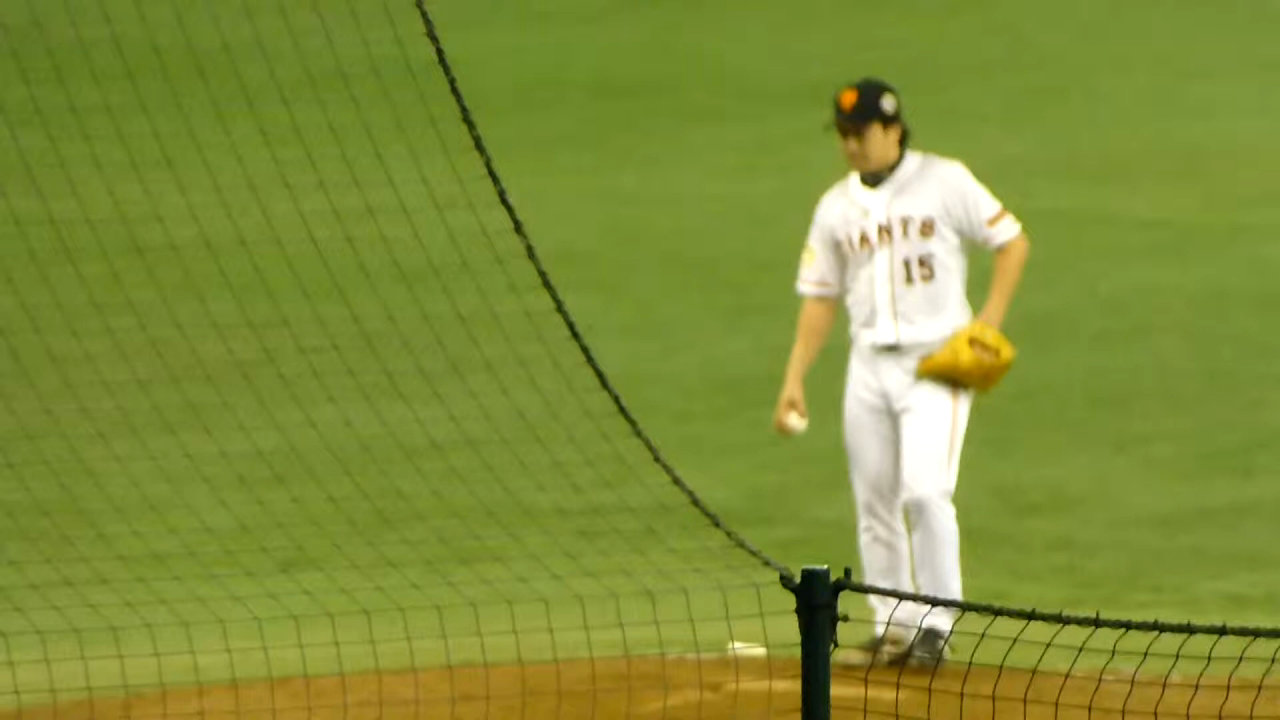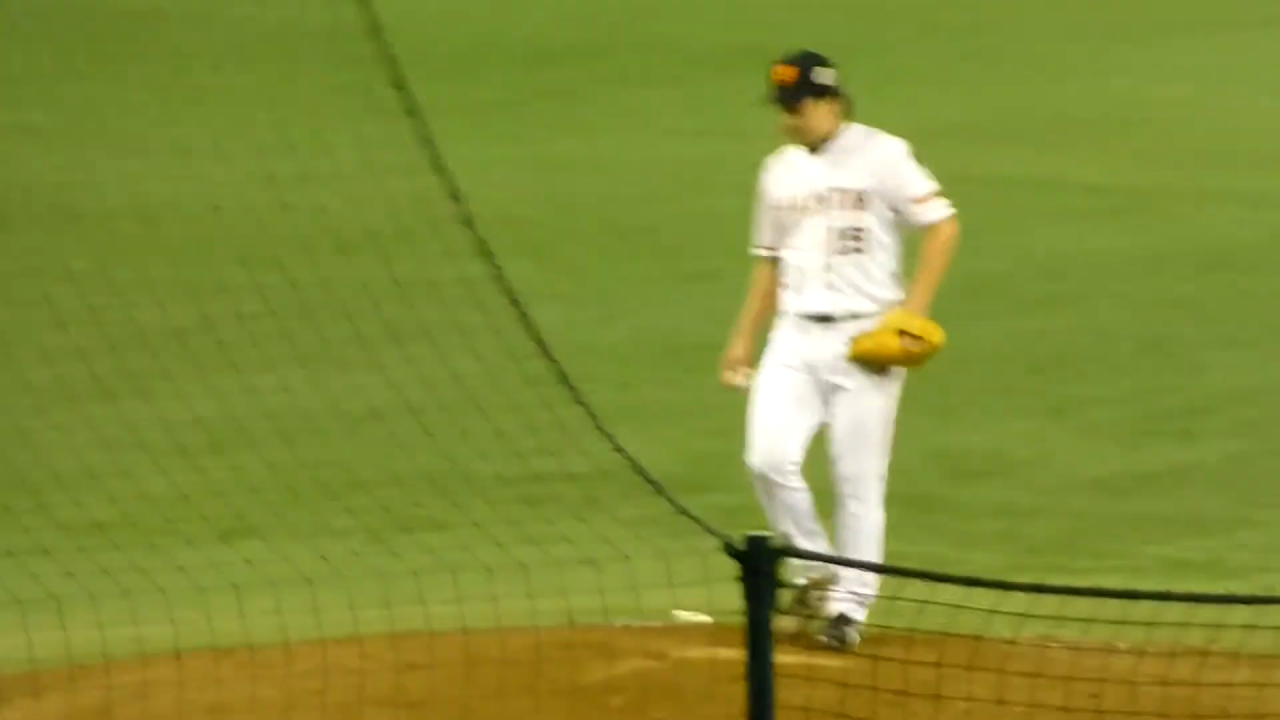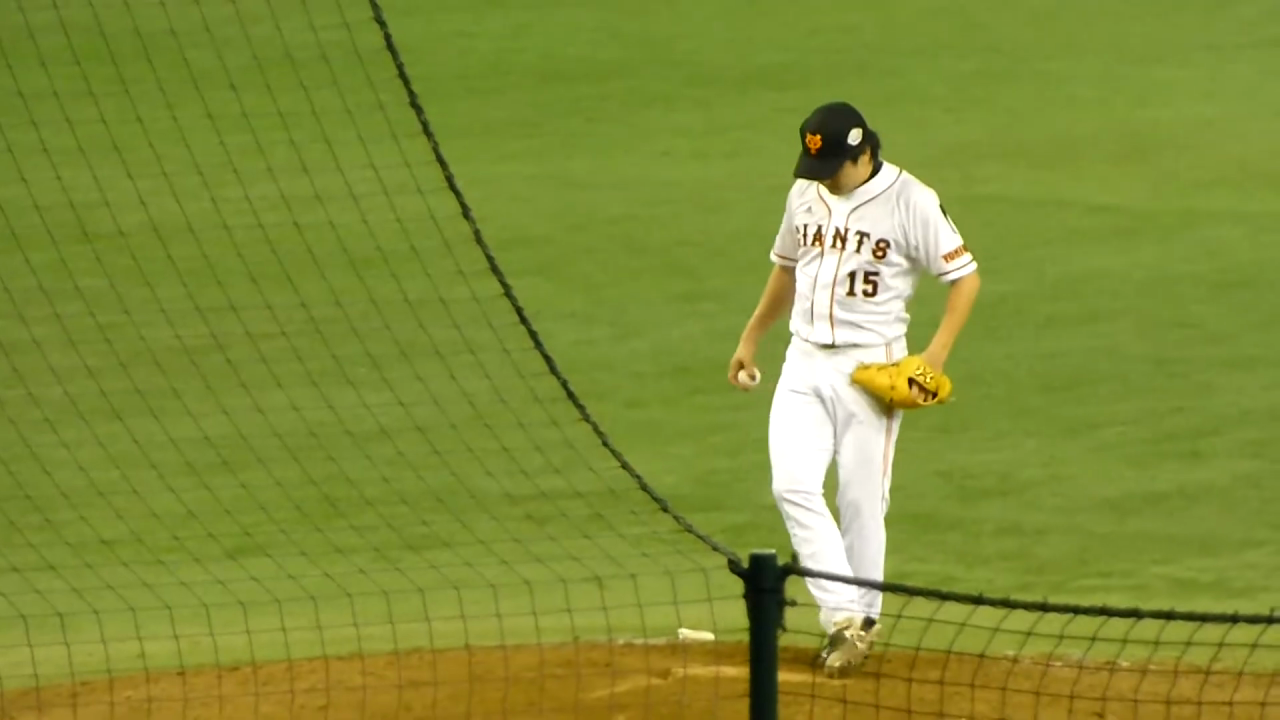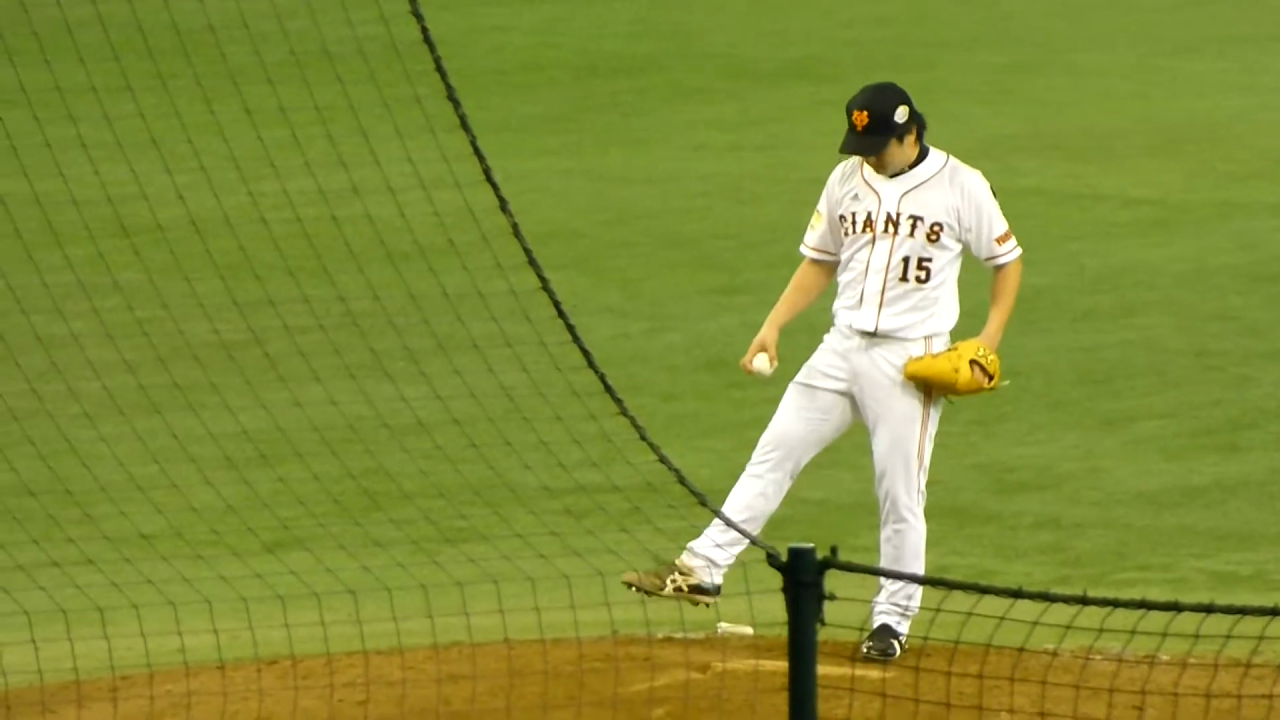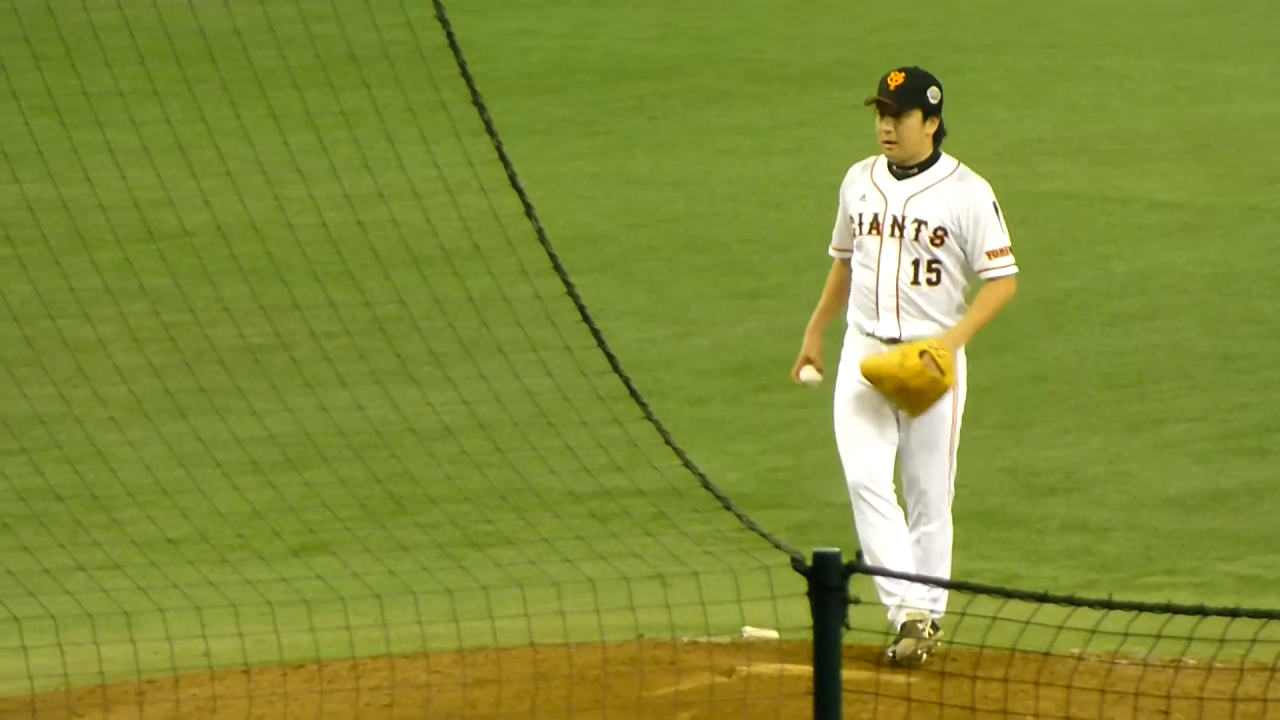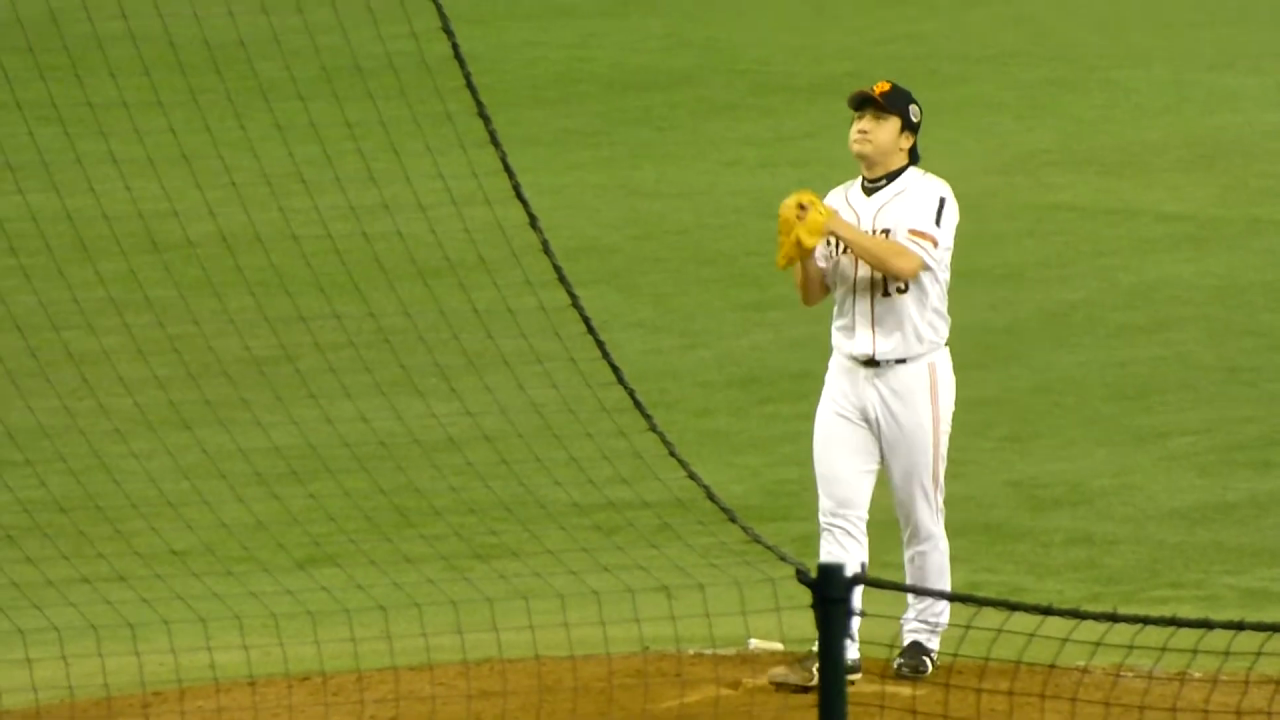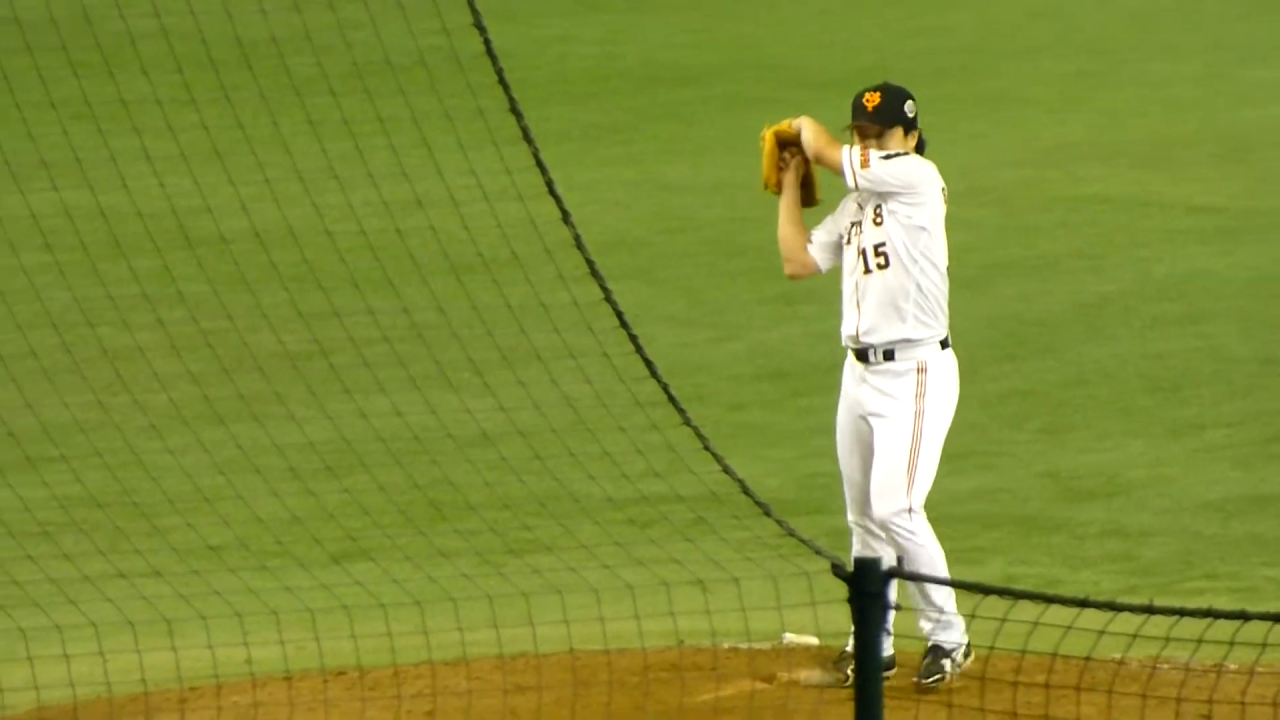
dt=0.5s
person 1, frame 1
left shoulder: (946, 181)
right shoulder: (835, 206)
left elbow: (1012, 242)
right elbow: (820, 297)
left wrist: (989, 323)
right wrist: (794, 380)
right hip: (869, 368)
left knee: (925, 490)
right knee: (875, 505)
left ankle: (934, 621)
right ankle: (891, 623)
person 1, frame 2
left shoulder: (882, 154)
right shoulder: (778, 169)
left elbow: (941, 226)
left wrist: (914, 309)
right wrist: (744, 339)
left hip: (864, 340)
right hip: (795, 337)
left knee: (858, 482)
right knee: (768, 460)
left ankle: (849, 601)
right ankle: (816, 566)
person 1, frame 3
left shoulder: (912, 200)
right shoulder: (804, 192)
left elbow: (964, 276)
left wrist: (936, 354)
right wrist: (751, 337)
left hip: (871, 368)
right hip: (804, 360)
left knee: (862, 503)
right knee: (793, 487)
left ankle: (858, 623)
right ankle: (839, 618)
person 1, frame 4
left shoulder: (963, 186)
right shoulder: (847, 178)
left elbow: (1008, 260)
right elbow: (820, 260)
left wrist: (991, 336)
right wrist: (772, 326)
left hip: (911, 361)
right hip: (841, 349)
left knee: (899, 496)
right knee: (774, 456)
left ankle: (893, 618)
right ankle: (700, 568)
person 1, frame 5
left shoulder: (967, 191)
right shoulder: (858, 179)
left elbow: (1002, 281)
left wrist: (950, 340)
right wrist: (815, 330)
right hip: (865, 358)
left knee: (929, 497)
right knee: (866, 482)
left ankle: (924, 615)
right ankle: (910, 615)
person 1, frame 6
left shoulder: (930, 195)
right shoulder: (836, 202)
left elbow: (905, 264)
right elbow: (811, 293)
left wrist: (836, 226)
right wrist: (802, 250)
left hip: (914, 377)
right hip: (847, 377)
left knee: (920, 518)
right knee: (839, 515)
left ankle: (922, 635)
right ankle: (839, 648)
person 1, frame 7
left shoulder: (918, 177)
right shoulder: (856, 203)
left elbow: (824, 148)
right elbow: (796, 262)
left wrist: (804, 126)
right wrist: (790, 184)
left hip: (917, 374)
right hip: (860, 372)
left knee: (897, 510)
right knee: (866, 519)
left ankle: (947, 637)
right ankle: (872, 647)
